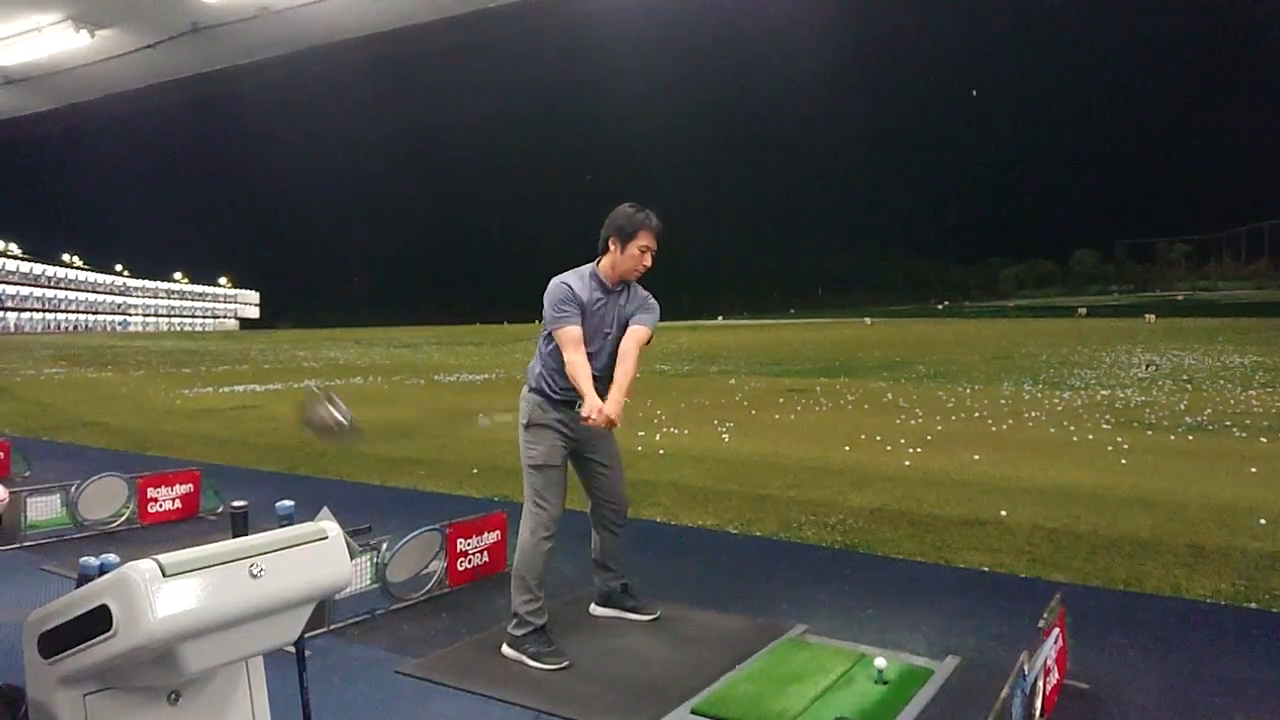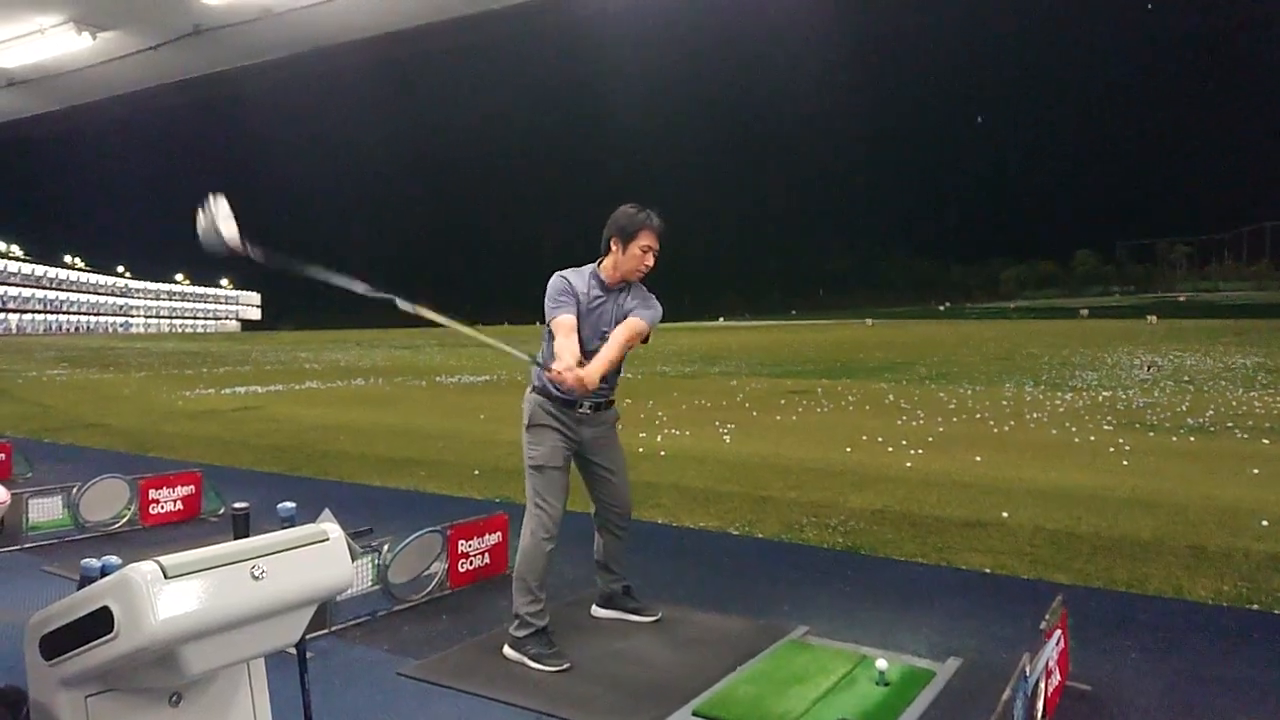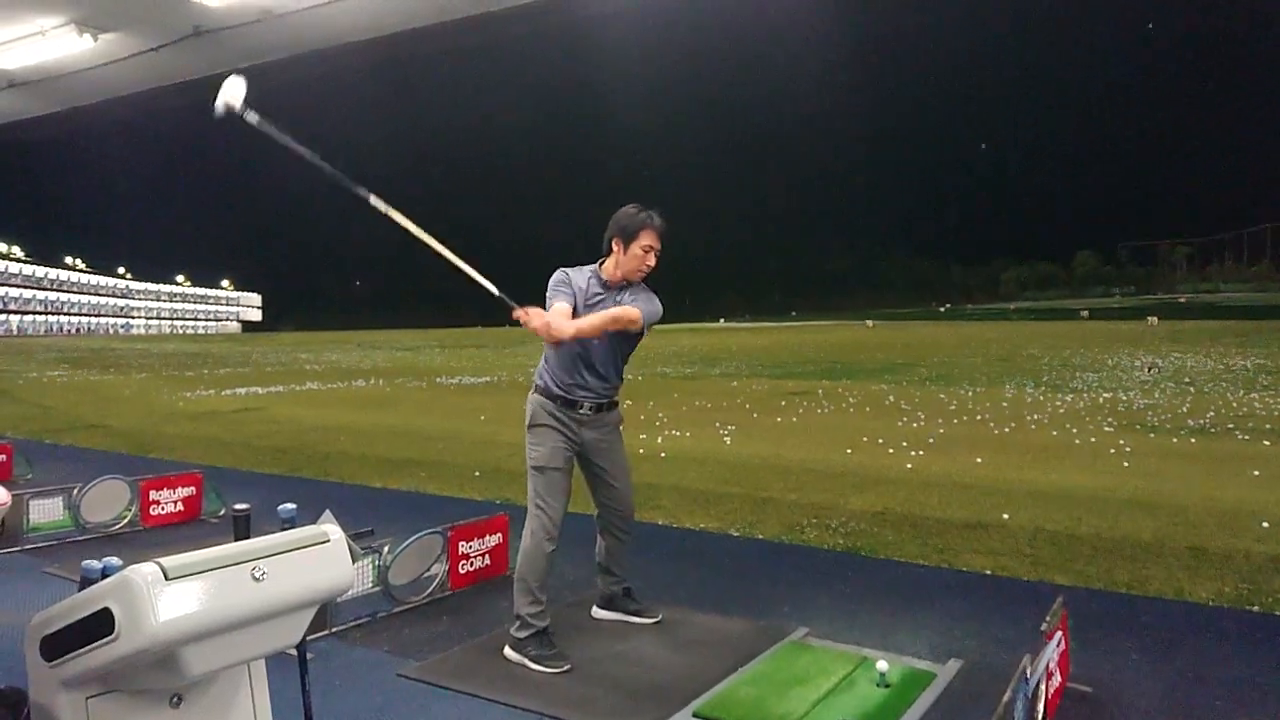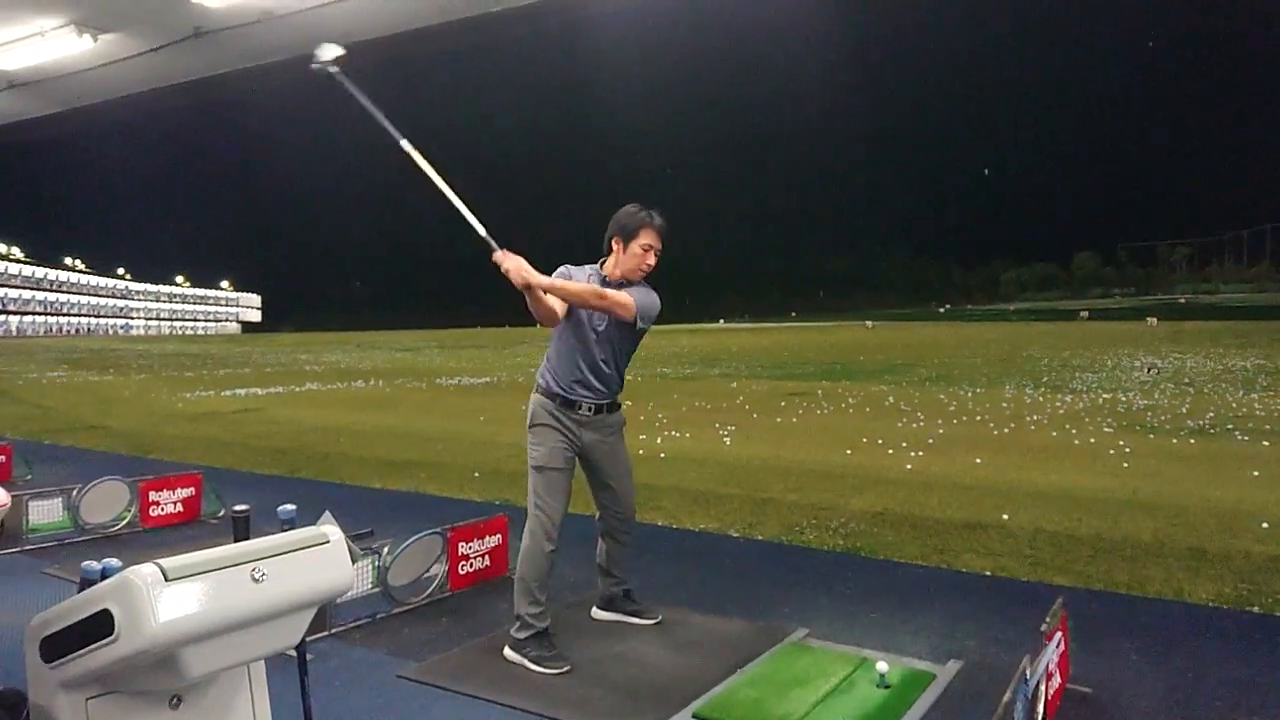
dt=0.2s
person 1, frame 1
left shoulder: (645, 305)
right shoulder: (566, 287)
left elbow: (629, 353)
right elbow: (572, 352)
left wrist: (613, 404)
right wrist: (587, 397)
left hip: (594, 413)
right hip: (546, 409)
left knee: (613, 505)
right knee: (543, 518)
left ankle: (610, 594)
right ankle: (523, 631)
person 1, frame 2
left shoulder: (646, 305)
right shoulder: (566, 282)
left elbow: (621, 338)
right elbow: (564, 337)
left wrist: (590, 375)
right wrist: (567, 368)
left hip: (599, 414)
right hip: (550, 410)
left knee: (617, 508)
right knee: (544, 519)
left ankle: (612, 595)
right ankle: (525, 632)
person 1, frame 3
left shoulder: (647, 304)
right shoulder: (567, 279)
left elbow: (612, 319)
right elbow: (559, 330)
left wrist: (562, 326)
right wrist: (551, 327)
left hip: (602, 417)
right hip: (553, 411)
left knee: (618, 511)
right knee: (545, 521)
left ankle: (612, 596)
right ankle: (526, 633)
person 1, frame 4
left shoulder: (646, 300)
right shoulder: (569, 275)
left elbow: (597, 298)
right elbow: (550, 316)
left wrist: (536, 279)
right wrist: (530, 287)
left hip: (605, 418)
right hip: (554, 412)
left knee: (620, 512)
right knee: (545, 522)
left ankle: (612, 597)
right ankle: (525, 635)
